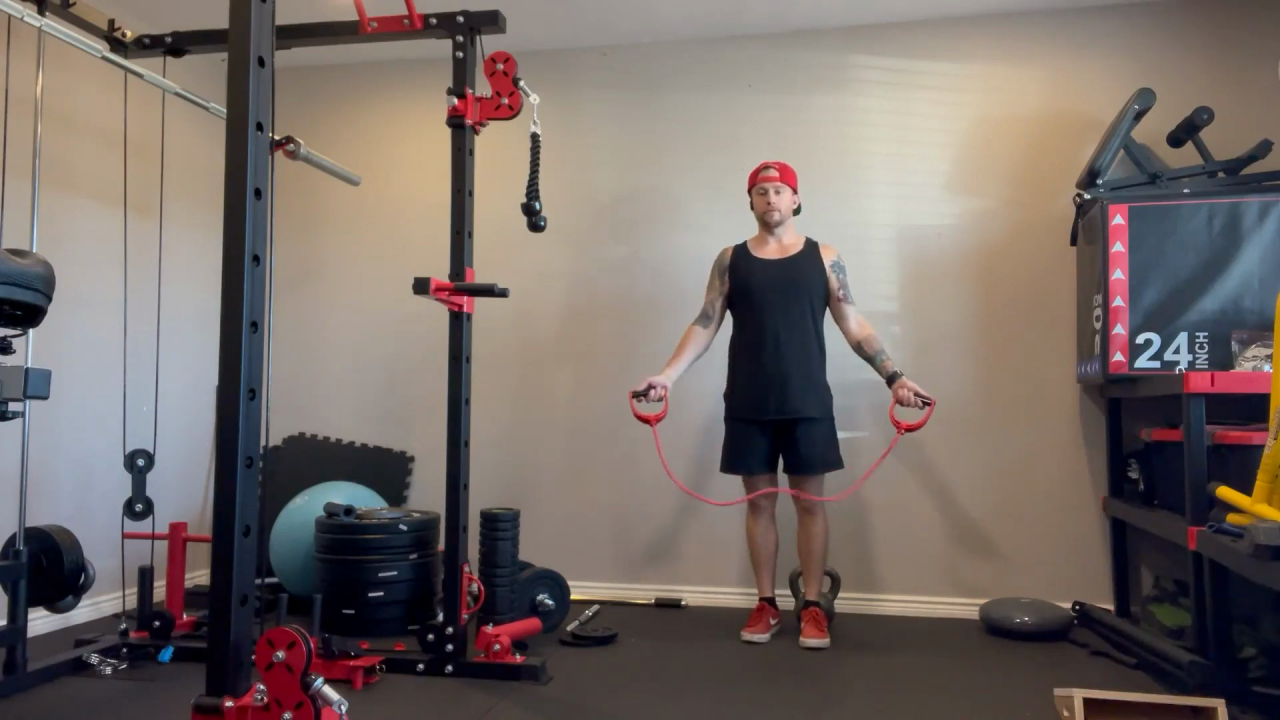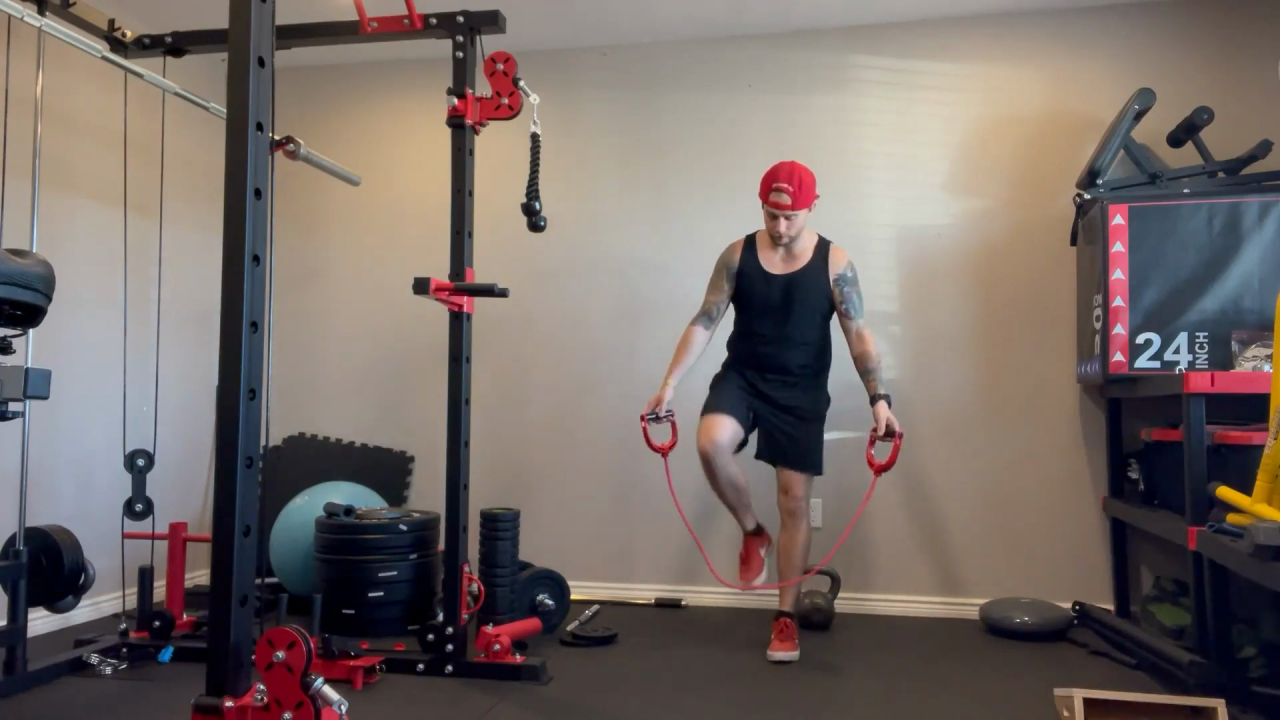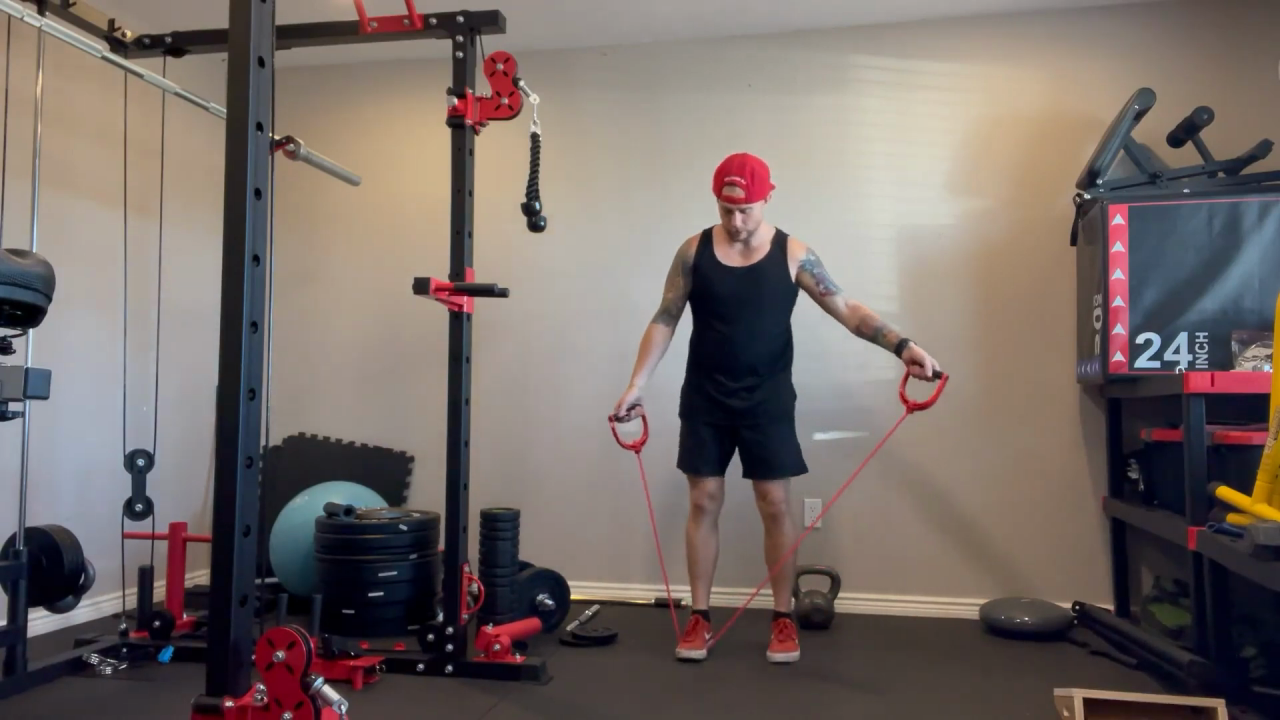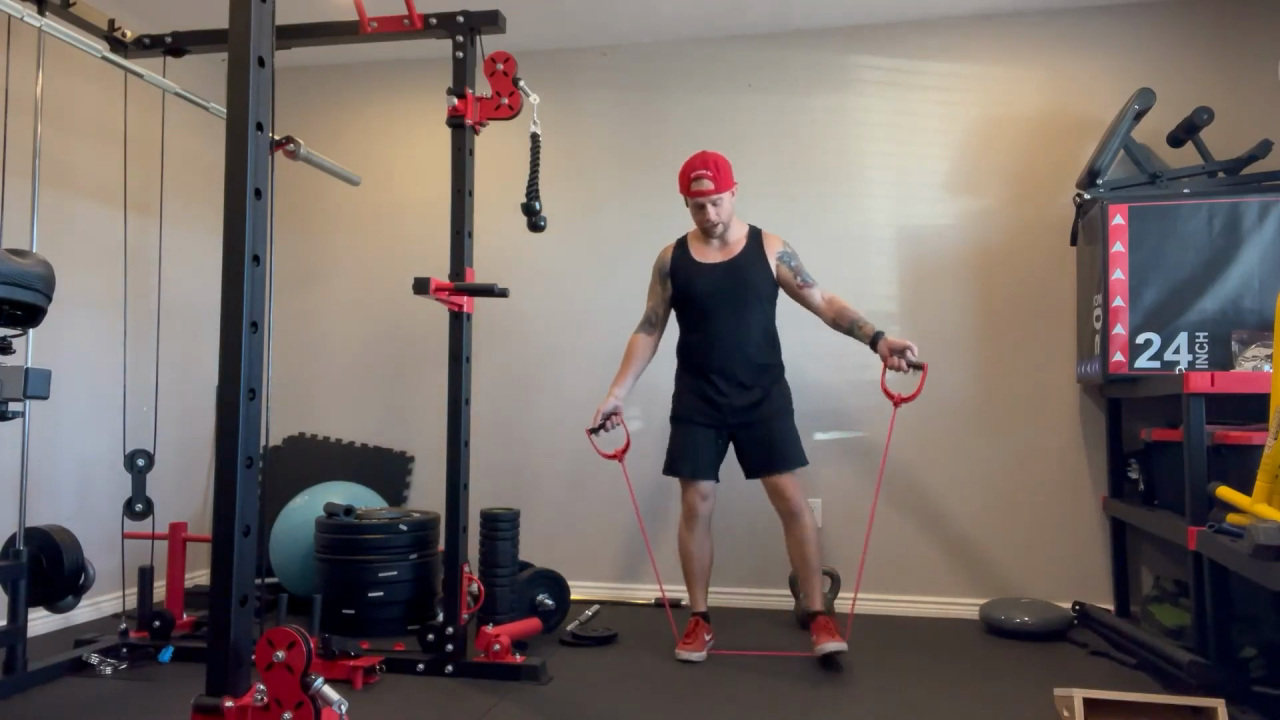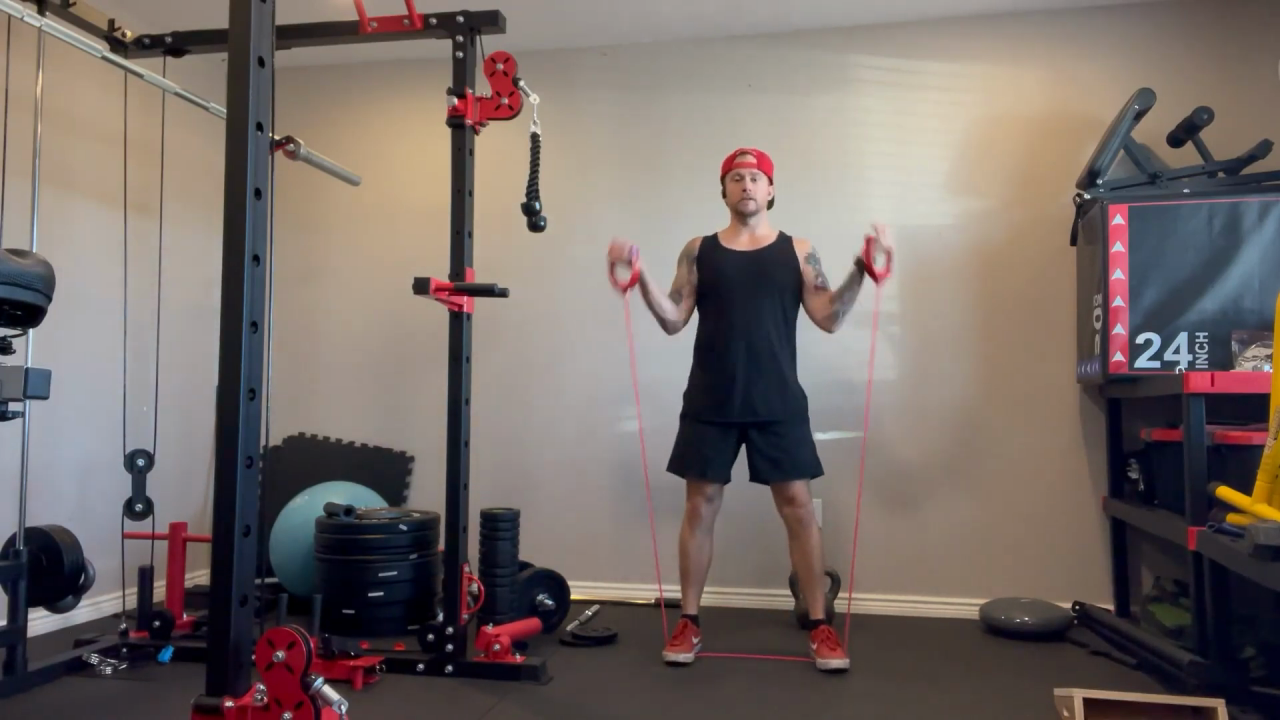
dt=1s
person 1, frame 1
left shoulder: (824, 257)
right shoulder: (731, 259)
left elbow: (854, 326)
right elbow: (705, 324)
left wrist: (895, 377)
right wrist: (667, 375)
left hip: (808, 402)
right hip: (749, 403)
left knee: (810, 501)
right knee: (759, 501)
left ankle: (812, 607)
right ankle: (766, 604)
person 1, frame 2
left shoulder: (835, 263)
right shoulder: (737, 254)
left elbow: (858, 335)
right elbow: (704, 322)
left wrist: (879, 399)
right wrist: (668, 384)
left hip: (801, 391)
right hip: (743, 377)
left knee: (794, 499)
right knee: (711, 442)
left ankle: (785, 617)
right ankle: (752, 534)
person 1, frame 3
left shoulder: (794, 254)
right shoulder: (693, 251)
left elbow: (846, 309)
right elbow: (664, 321)
left wrist: (901, 346)
right wrist: (637, 384)
left hip: (767, 397)
right hip: (705, 397)
left knee: (775, 505)
right knee: (704, 502)
left ankle: (782, 617)
right ankle: (699, 617)
person 1, frame 4
left shoulder: (770, 248)
right shoulder: (672, 259)
left elbow: (822, 302)
right elbow: (649, 329)
left wrist: (877, 339)
right wrist: (617, 392)
left hip: (763, 396)
right hip: (697, 401)
left knee: (791, 500)
right knee: (695, 506)
left ankle: (818, 617)
right ankle: (699, 621)
person 1, frame 5
left shoulder: (797, 251)
right shoulder: (698, 251)
left elbow: (828, 318)
right elbow: (673, 319)
left wrist: (861, 270)
right wrist: (642, 275)
left hip: (778, 402)
right hip: (710, 402)
left knee: (798, 507)
right knee: (700, 506)
left ankle: (820, 626)
right ankle: (689, 622)
